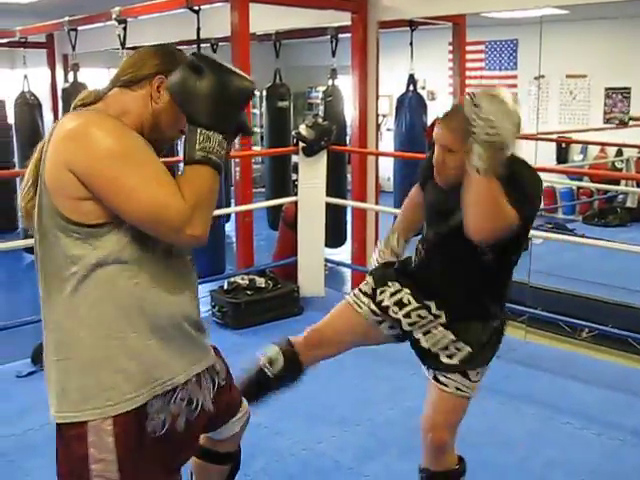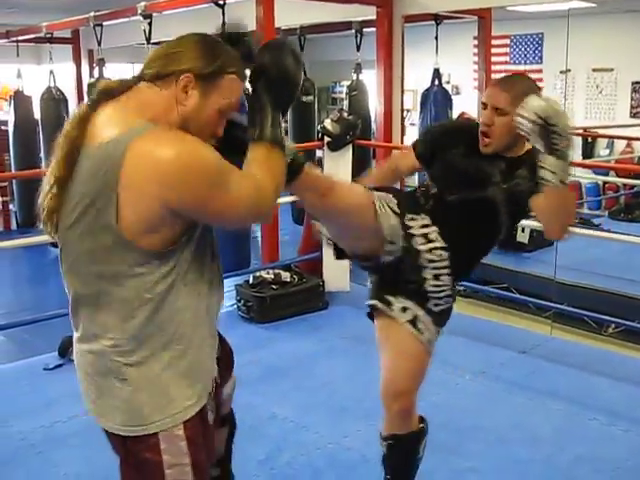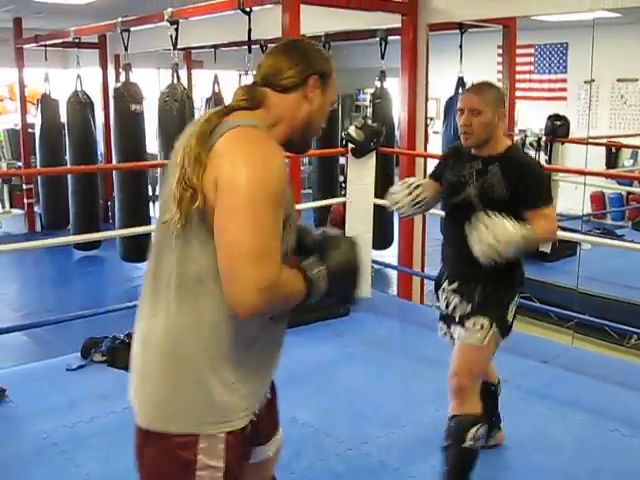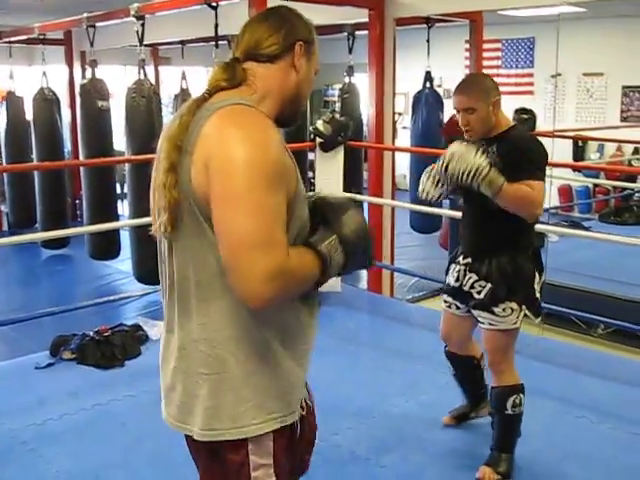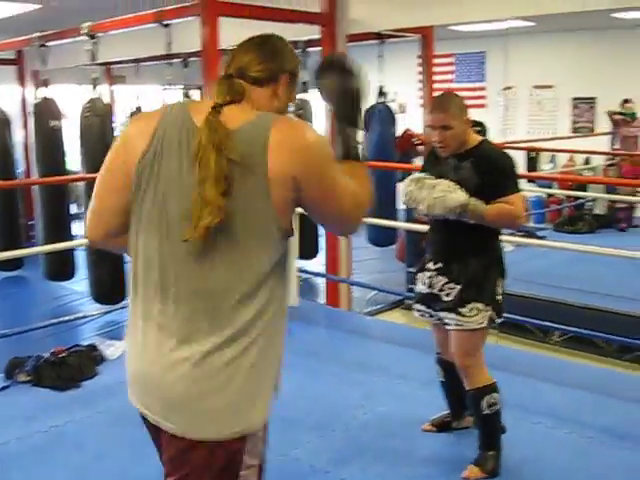
dt=0.7s
person 1, frame 1
left shoulder: (112, 140)
right shoulder: (89, 133)
left elbow: (169, 209)
right elbow: (189, 225)
left wrist: (211, 135)
right wrist: (207, 130)
right hip: (115, 376)
left knee: (228, 423)
person 1, frame 2
left shoulder: (102, 115)
right shoulder: (170, 160)
right elbow: (258, 203)
right wrist: (271, 107)
left hip: (148, 348)
right hip: (147, 380)
left knee: (218, 399)
person 1, frame 3
left shoulder: (213, 129)
right shoulder: (254, 152)
right elbow: (251, 293)
left wrist: (294, 242)
right wrist: (321, 270)
right hip: (196, 386)
person 1, frame 4
left shoulder: (202, 118)
right shoulder: (245, 133)
right elbow: (259, 281)
left wrist: (294, 208)
right wrist: (335, 245)
left hip: (233, 367)
right hip: (238, 383)
left knee: (297, 441)
person 1, frame 5
left shoulder: (146, 129)
right shoulder: (290, 141)
left elbow: (101, 231)
right elbow: (349, 217)
right wrist: (347, 119)
left hip: (151, 367)
right hip: (218, 385)
person 2, frame 1
left shoulder: (520, 181)
right shoulder: (439, 165)
left elbow: (483, 230)
left wrist: (485, 157)
right wrist: (392, 242)
left hip: (468, 319)
right hip: (411, 285)
left knee: (438, 437)
right knee: (314, 343)
person 2, frame 2
left shoulder: (540, 172)
right shoulder: (453, 136)
left elbow: (557, 228)
right elbow: (398, 165)
left wrist: (557, 158)
right wrist: (347, 201)
left hip: (429, 281)
left knee: (400, 400)
person 2, frame 3
left shoulder: (523, 169)
right shoulder: (455, 157)
left elbow: (546, 226)
right elbow: (430, 193)
left wrist: (516, 234)
right wrist: (411, 192)
left hip: (492, 287)
right hip: (453, 280)
left knee: (461, 381)
right knee: (472, 363)
right ankle: (489, 430)
person 2, frame 4
left shoulder: (523, 146)
right shoulder: (473, 142)
left elbow: (532, 205)
left wrist: (483, 176)
right wrist: (444, 179)
left hip: (507, 266)
right hip: (470, 258)
left knee: (498, 359)
right knee: (452, 338)
right ankle: (475, 402)
person 2, frame 5
left shoulder: (492, 160)
right shoulder: (436, 155)
left elbow: (516, 214)
right elbow: (420, 191)
left wrist: (464, 206)
right wrist: (414, 191)
left hip: (474, 271)
right hip: (437, 265)
left knee: (467, 360)
right knee: (444, 349)
left ankle: (491, 449)
right ankle: (459, 412)
